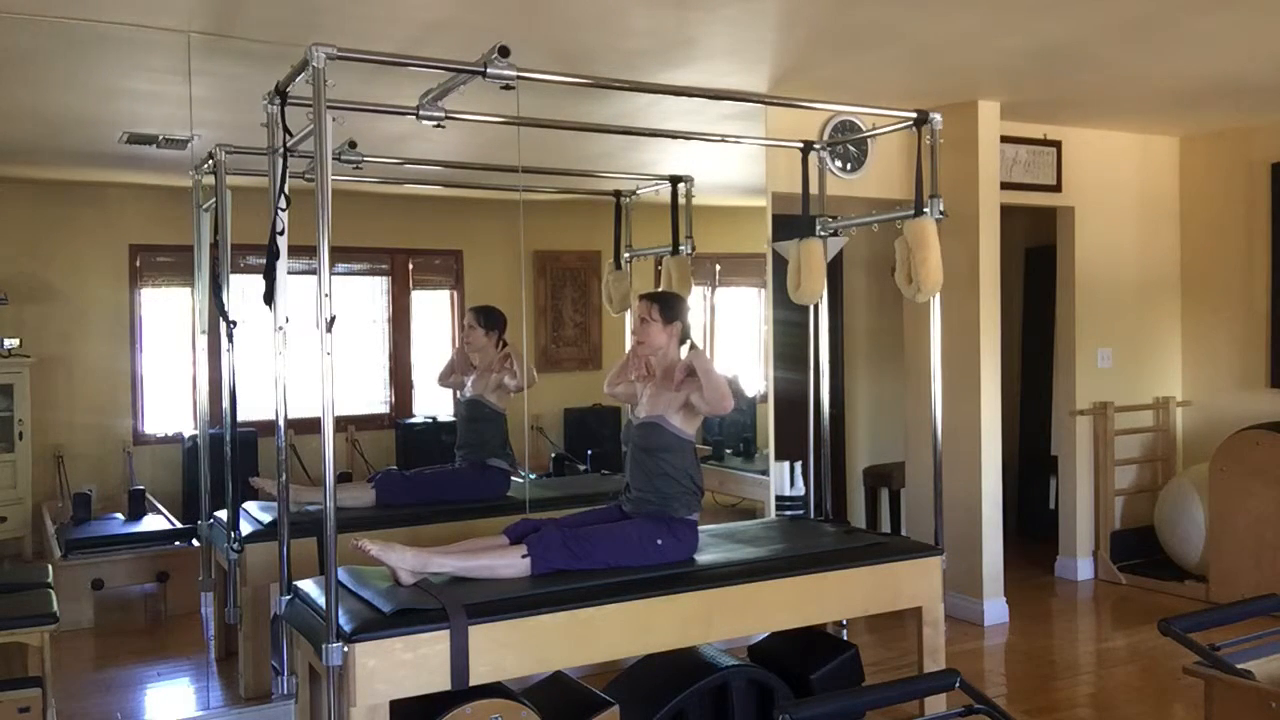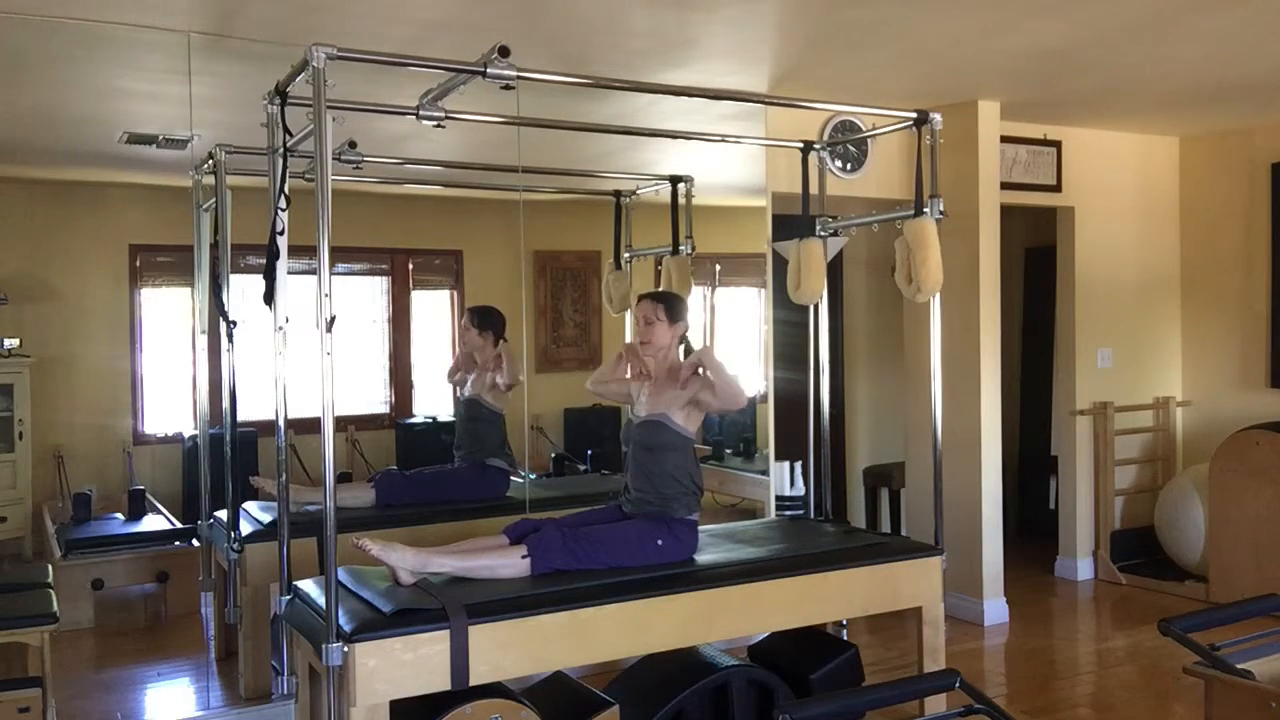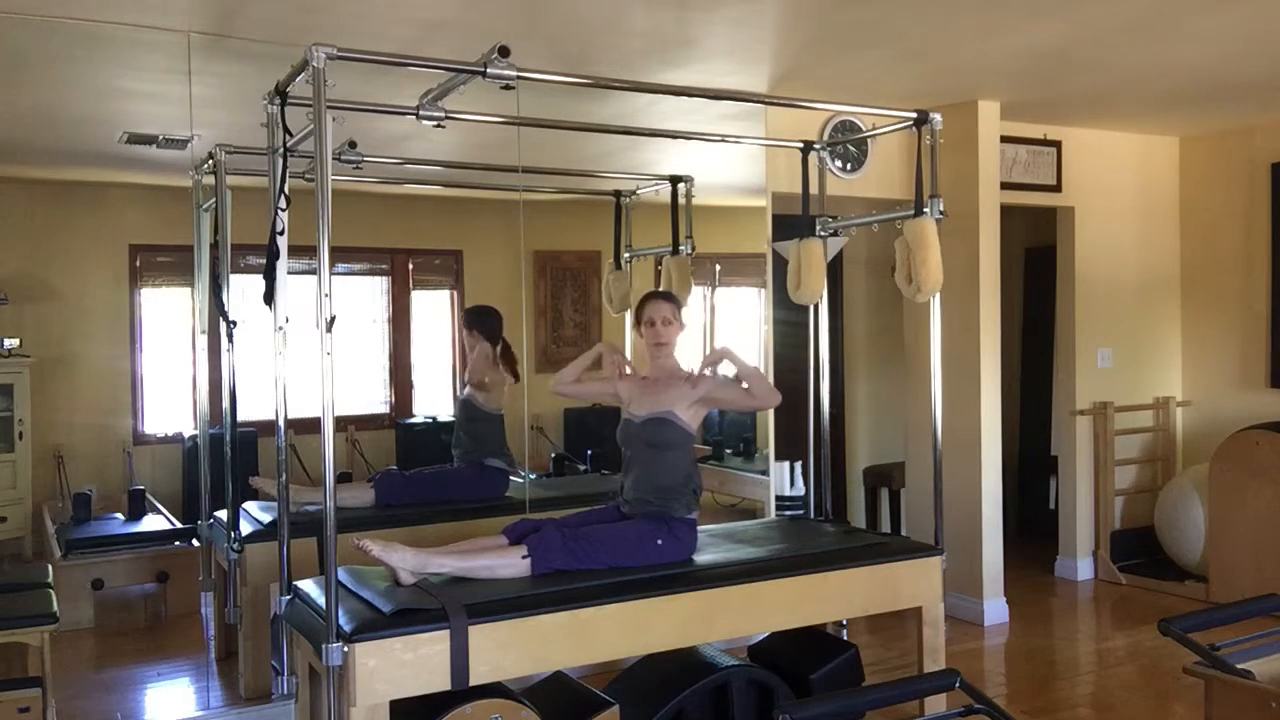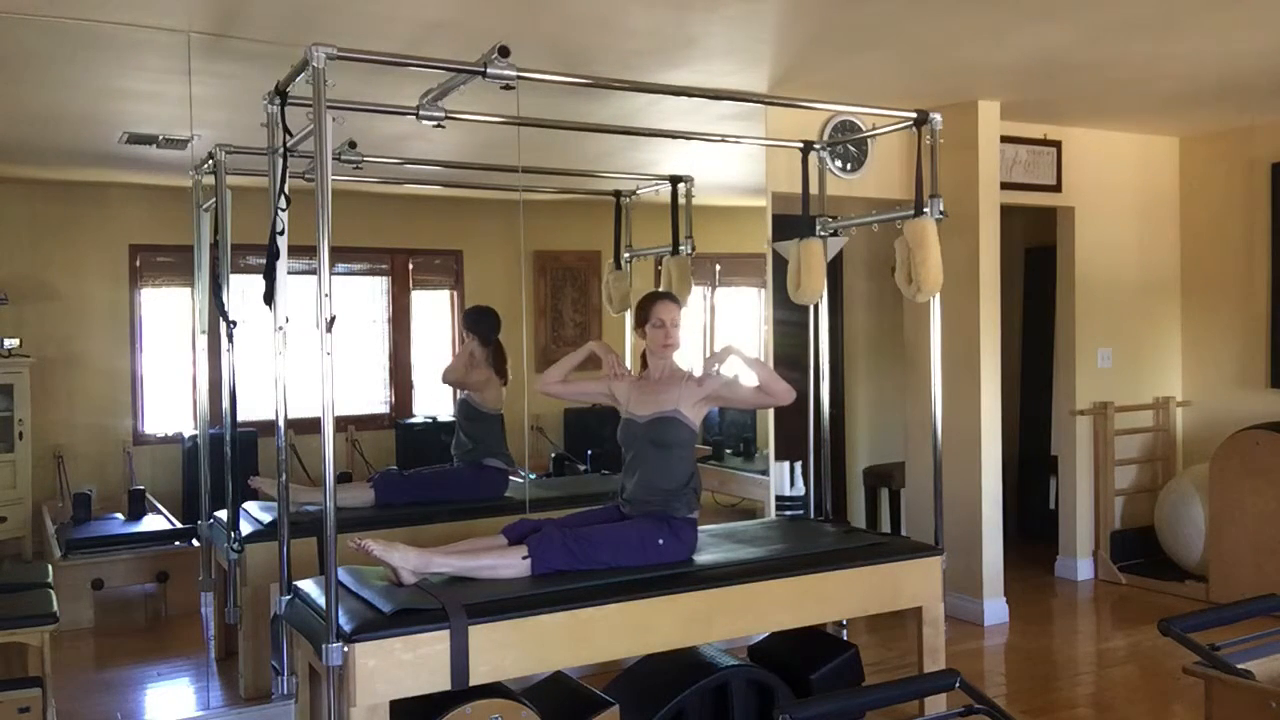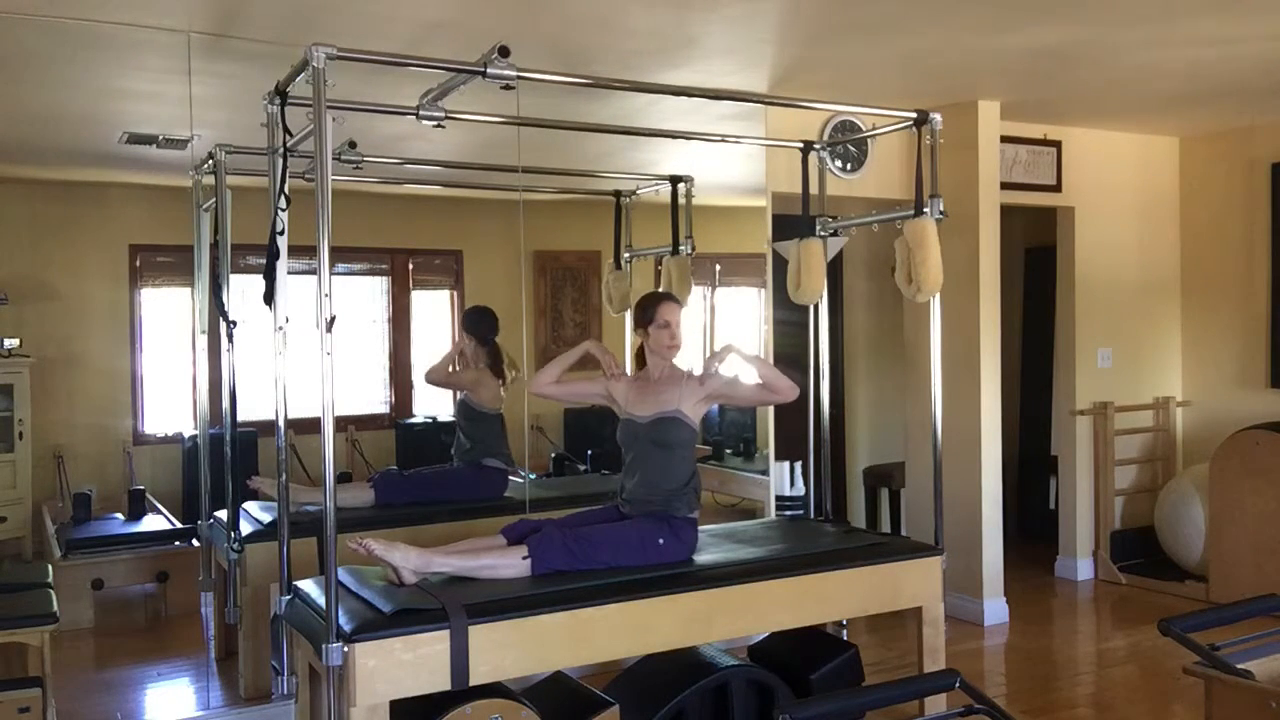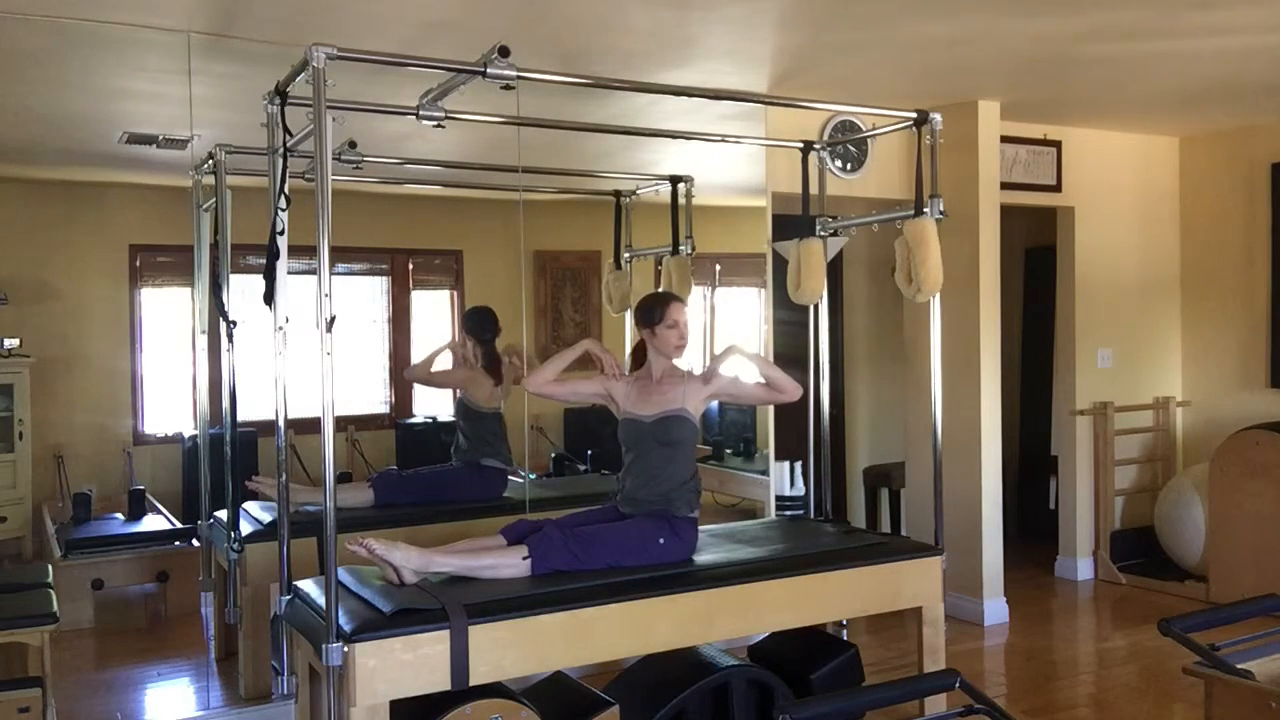
dt=0.3s
person 1, frame 1
left shoulder: (687, 389)
right shoulder: (647, 387)
left elbow: (723, 404)
right elbow: (611, 387)
left wrist: (698, 359)
right wrist: (633, 354)
left hip: (670, 529)
right hip: (631, 512)
left knee: (556, 548)
right knee: (533, 529)
left ankle: (422, 562)
right ankle: (420, 562)
person 1, frame 2
left shoulder: (690, 387)
right shoulder: (642, 386)
left elbow: (736, 400)
right elbow: (595, 384)
left wrist: (706, 357)
right wrist: (626, 352)
left hip: (670, 529)
right hip: (630, 513)
left knee: (555, 548)
right knee: (532, 530)
left ankle: (421, 562)
right ankle: (419, 562)
person 1, frame 3
left shoulder: (698, 387)
right shoulder: (628, 387)
left elbow: (769, 398)
right elbow: (560, 384)
left wrist: (729, 355)
right wrist: (599, 351)
left hip: (669, 529)
right hip: (627, 513)
left knee: (555, 548)
right knee: (531, 529)
left ankle: (424, 563)
right ankle: (419, 561)
person 1, frame 4
left shoulder: (700, 387)
right shoulder: (623, 387)
left elbow: (783, 395)
right elbow: (547, 384)
left wrist: (736, 353)
right wrist: (591, 348)
left hip: (670, 528)
right hip: (627, 513)
left knee: (556, 547)
right knee: (532, 530)
left ankle: (423, 563)
right ankle: (419, 560)
person 1, frame 5
left shoulder: (699, 386)
right shoulder: (619, 387)
left elbow: (787, 392)
right elbow: (540, 385)
left wrist: (736, 352)
right wrist: (587, 348)
left hip: (671, 528)
right hip: (626, 513)
left knee: (556, 548)
right knee: (530, 530)
left ankle: (423, 562)
right ankle: (419, 562)
person 1, frame 6
left shoulder: (700, 386)
right shoulder: (618, 387)
left elbow: (790, 392)
right elbow: (536, 384)
left wrist: (740, 353)
right wrist: (586, 346)
left hip: (671, 527)
right hip: (625, 513)
left knee: (556, 547)
right knee: (530, 530)
left ankle: (423, 561)
right ankle: (418, 563)
person 2, frame 1
left shoulder: (500, 376)
right shoulder: (473, 376)
left elbow: (526, 381)
right elbow: (442, 379)
left wrist: (511, 351)
right wrist: (458, 354)
left hip: (489, 474)
right hip: (469, 469)
left knee: (401, 486)
right knee: (391, 480)
left ankle: (299, 496)
right ankle: (301, 494)
person 2, frame 2
left shoulder: (495, 376)
right shoulder: (475, 374)
left elbow: (512, 379)
right elbow: (452, 377)
left wrist: (504, 349)
right wrist: (462, 354)
left hip: (488, 474)
right hip: (468, 468)
left knee: (401, 487)
right knee: (392, 480)
left ankle: (299, 496)
right ankle: (301, 494)
person 2, frame 3
left shoulder: (489, 376)
right shoulder: (487, 372)
left elbow: (473, 378)
left wrist: (482, 350)
right wrist: (480, 351)
left hip: (486, 475)
right hip: (471, 468)
left knee: (399, 487)
right knee: (392, 479)
left ankle: (300, 495)
right ankle: (301, 493)
person 2, frame 4
left shoulder: (483, 376)
right shoulder: (491, 371)
left elbow: (450, 377)
left wrist: (468, 349)
left hip: (485, 475)
right hip: (474, 469)
left knee: (399, 487)
right knee: (393, 479)
left ankle: (298, 496)
right ankle: (300, 492)
person 2, frame 5
left shoulder: (478, 376)
right shoulder: (497, 372)
left elbow: (434, 376)
left wrist: (457, 349)
left hip: (484, 475)
right hip: (479, 470)
left knee: (398, 486)
right knee: (394, 479)
left ankle: (297, 495)
right ankle: (300, 491)
person 2, frame 6
left shoulder: (471, 375)
right shoulder: (504, 372)
left elbow: (413, 373)
left wrist: (447, 348)
right wrist: (512, 352)
left hip: (483, 476)
right hip: (482, 471)
left knee: (397, 486)
right knee: (394, 480)
left ankle: (297, 496)
right ankle: (301, 492)
